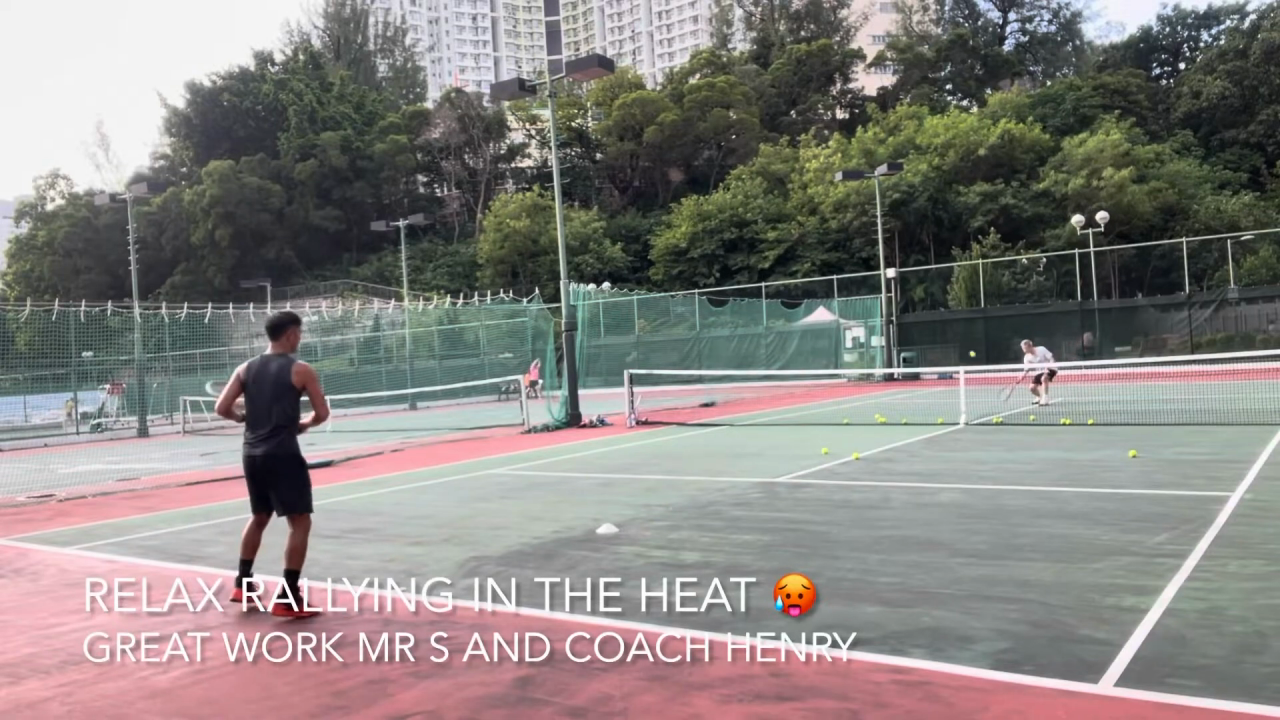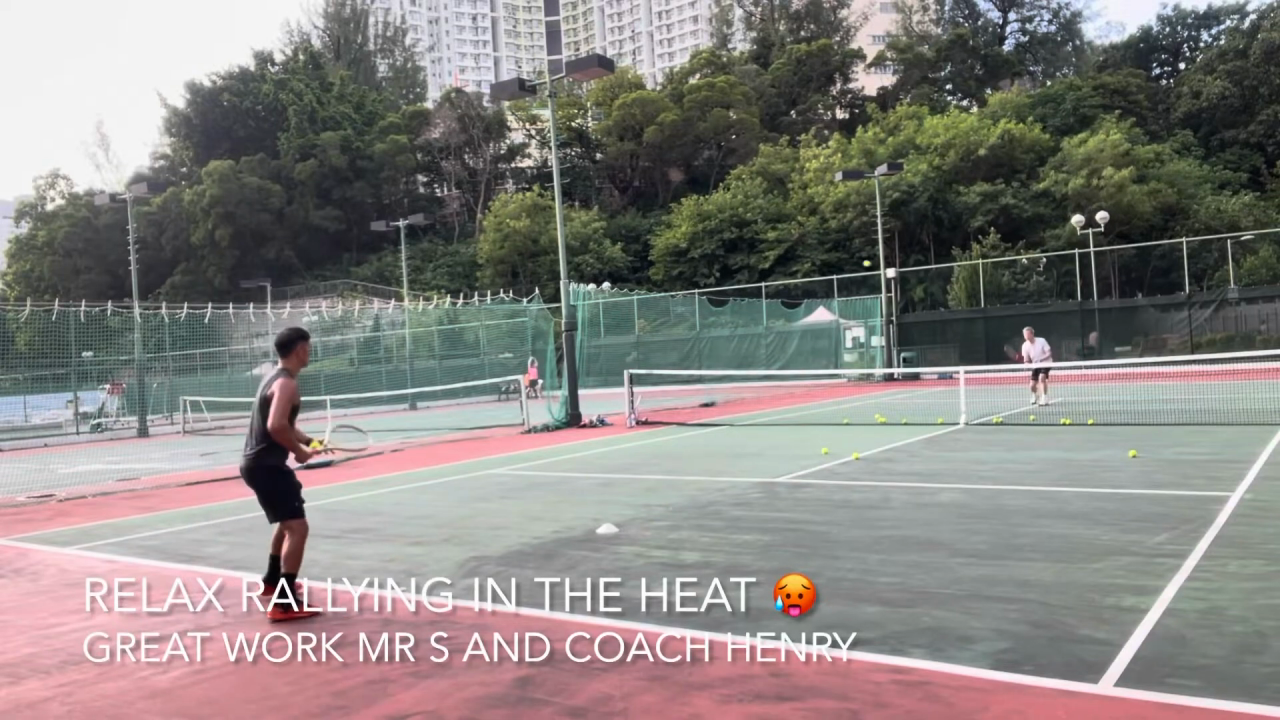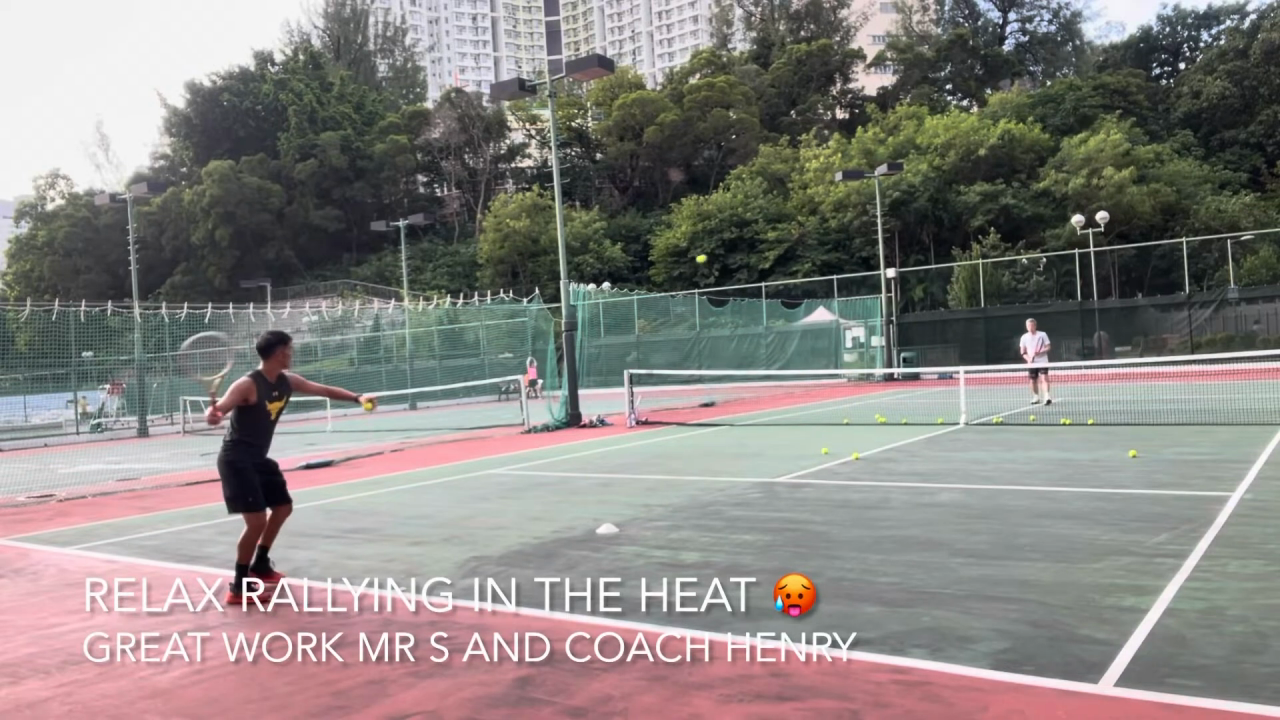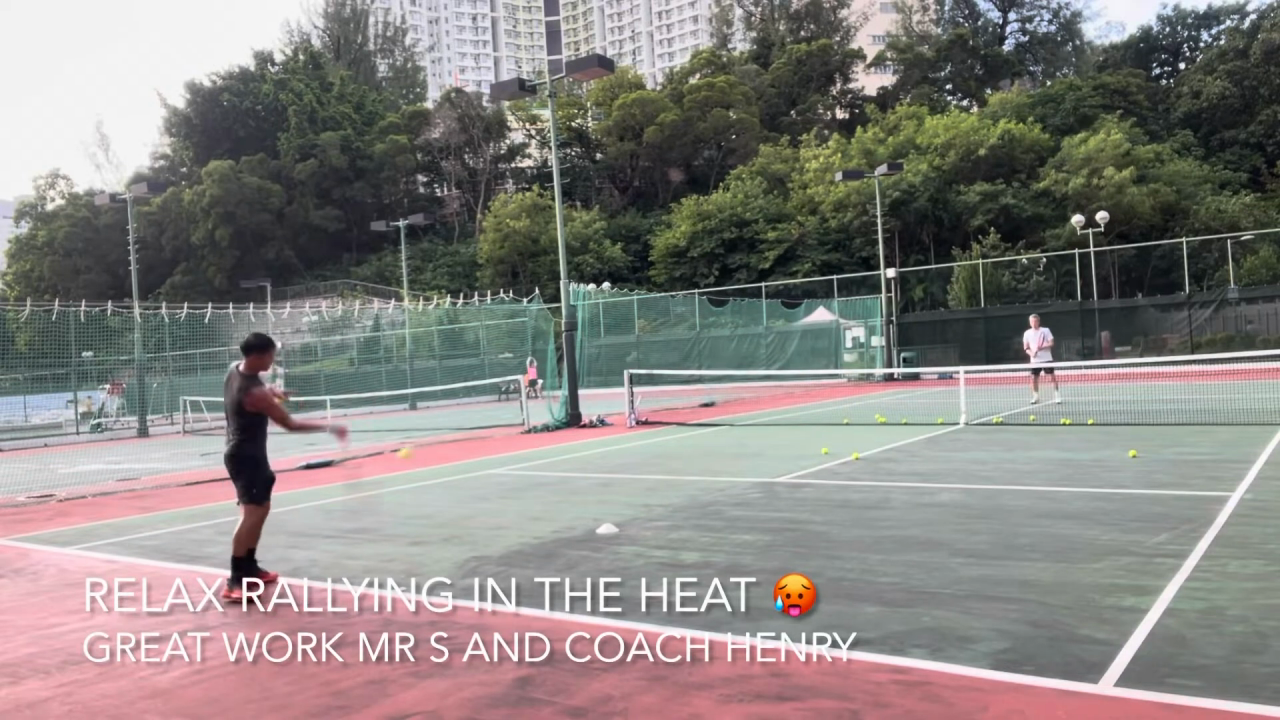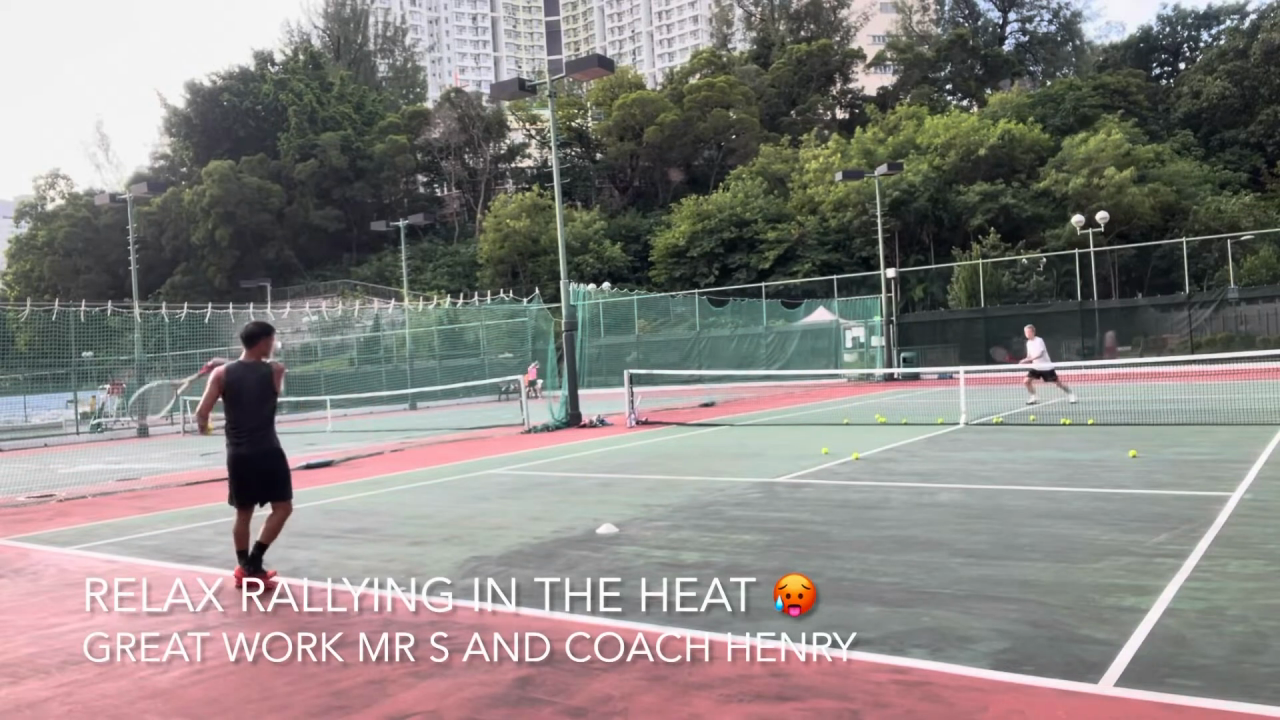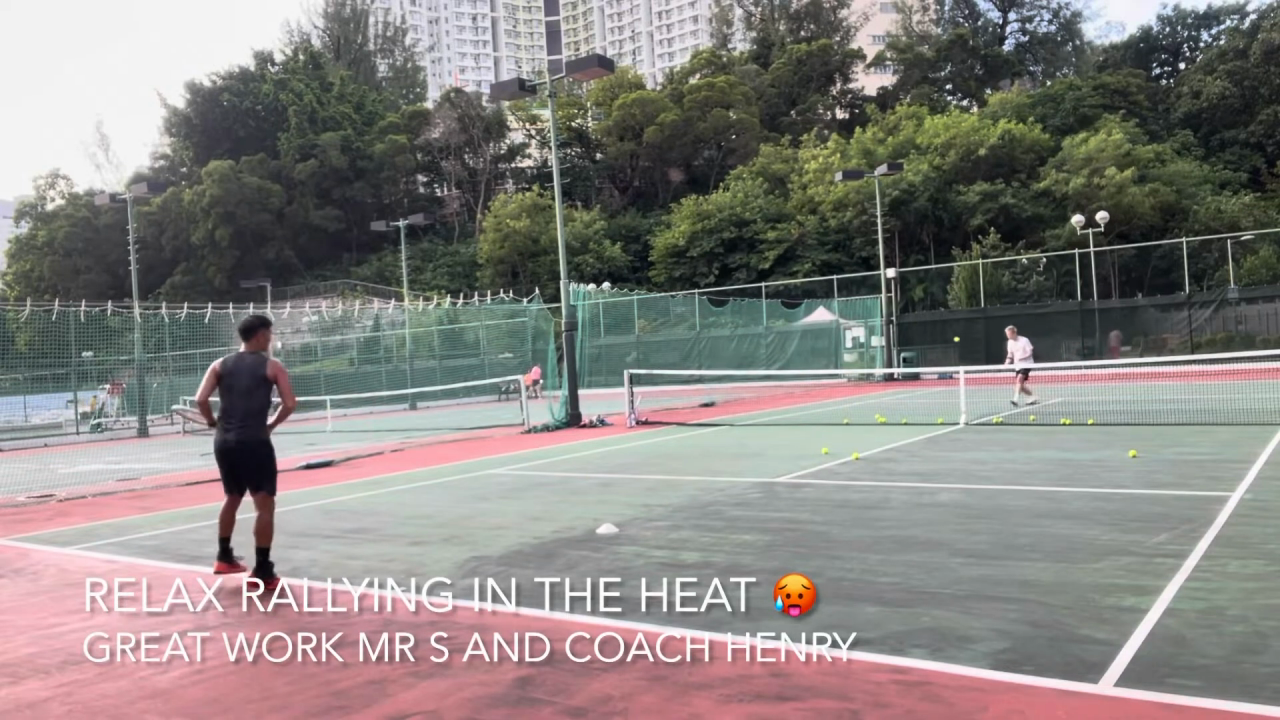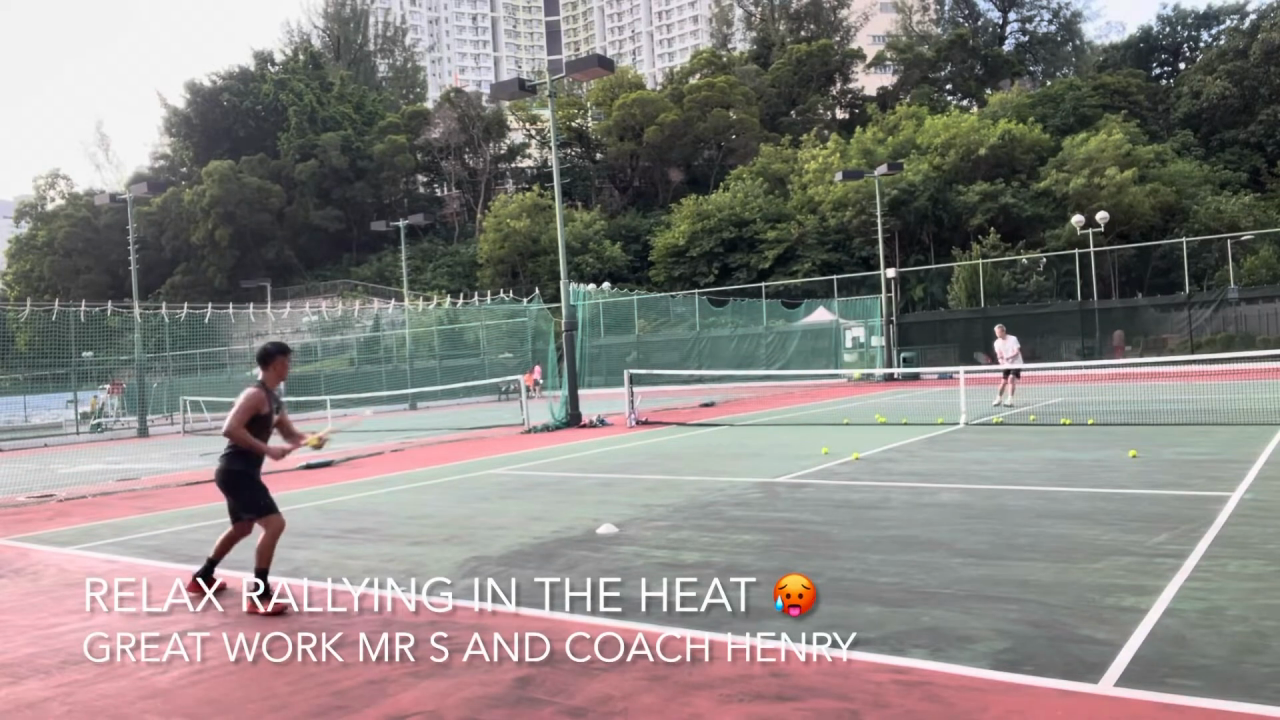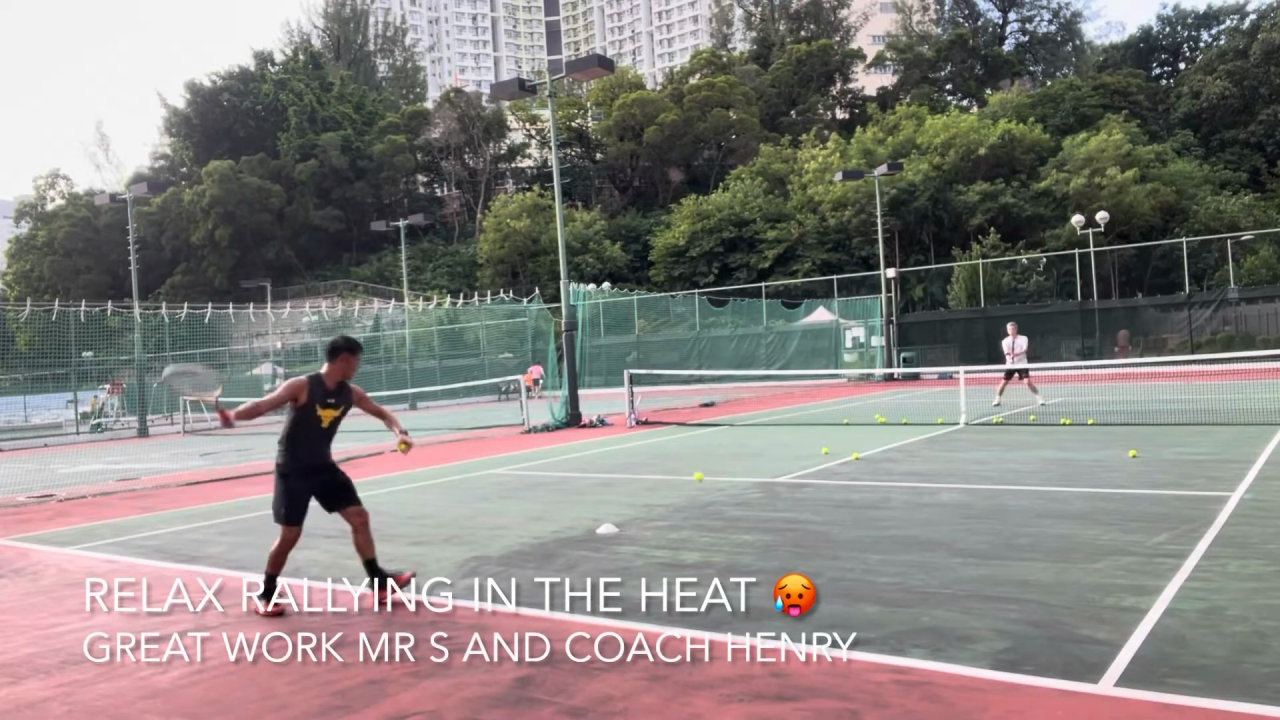
dt=0.4s
person 1, frame 1
left shoulder: (246, 369)
right shoulder: (301, 370)
left elbow: (222, 408)
right elbow: (322, 413)
right wrist: (301, 424)
left hip: (252, 455)
right hip: (283, 455)
left knee: (259, 517)
right knee: (300, 523)
left ankle: (242, 584)
right ankle: (287, 599)
person 1, frame 2
left shoulder: (275, 379)
right shoulder: (286, 384)
right elbow: (275, 426)
left wrist: (306, 440)
right wrist: (299, 450)
left hip: (257, 463)
right hip: (266, 465)
left knee: (288, 520)
right knee: (298, 528)
left ankle: (273, 579)
right ankle: (284, 603)
person 1, frame 3
left shoulder: (288, 381)
right shoulder: (246, 385)
left elbow: (323, 389)
right elbow: (217, 410)
left wrist: (357, 398)
right wrist: (213, 414)
left hip: (258, 459)
right hip: (236, 461)
left knee: (283, 508)
right knee: (257, 520)
left ankle: (260, 566)
right ankle: (239, 587)
person 1, frame 4
left shoulder: (236, 369)
right shoulder: (256, 394)
right elbow: (290, 424)
left wrist: (271, 391)
right wrist: (328, 427)
left hip: (240, 453)
right hip: (246, 456)
left knee: (258, 510)
right knee: (252, 513)
left ankle: (248, 566)
right ankle: (236, 581)
person 1, frame 5
left shoulder: (222, 373)
right shoulder: (275, 371)
left elbow: (202, 411)
left wrist: (203, 425)
left hip: (237, 453)
right hip: (267, 452)
left knee: (243, 512)
right knee: (282, 508)
left ankle: (247, 567)
right ankle: (251, 564)
person 1, frame 6
left shoulder: (220, 366)
right shoulder: (273, 366)
left elbow: (201, 399)
right elbow: (289, 405)
left wrist: (211, 420)
right wrist: (271, 424)
left hip: (224, 442)
right hip: (254, 442)
left knee: (232, 498)
right knee: (265, 504)
left ankle: (225, 557)
right ankle: (263, 571)
person 1, frame 7
left shoulder: (273, 399)
right shoulder: (255, 395)
left elbow: (287, 431)
right elbow: (230, 430)
left wrist: (304, 440)
right wrist: (266, 450)
left hip: (235, 471)
right hip: (236, 472)
left knee: (242, 527)
right knee: (274, 524)
left ankle: (202, 578)
right ankle: (260, 594)
person 1, frame 8
left shoulder: (350, 392)
right shoulder: (300, 386)
left elbow: (380, 412)
right elbow: (263, 406)
left wrist: (399, 432)
right wrist: (234, 415)
left hip: (322, 465)
right hip: (292, 469)
left knee: (359, 516)
right knee: (290, 535)
left ankle: (379, 581)
right ankle: (267, 595)
